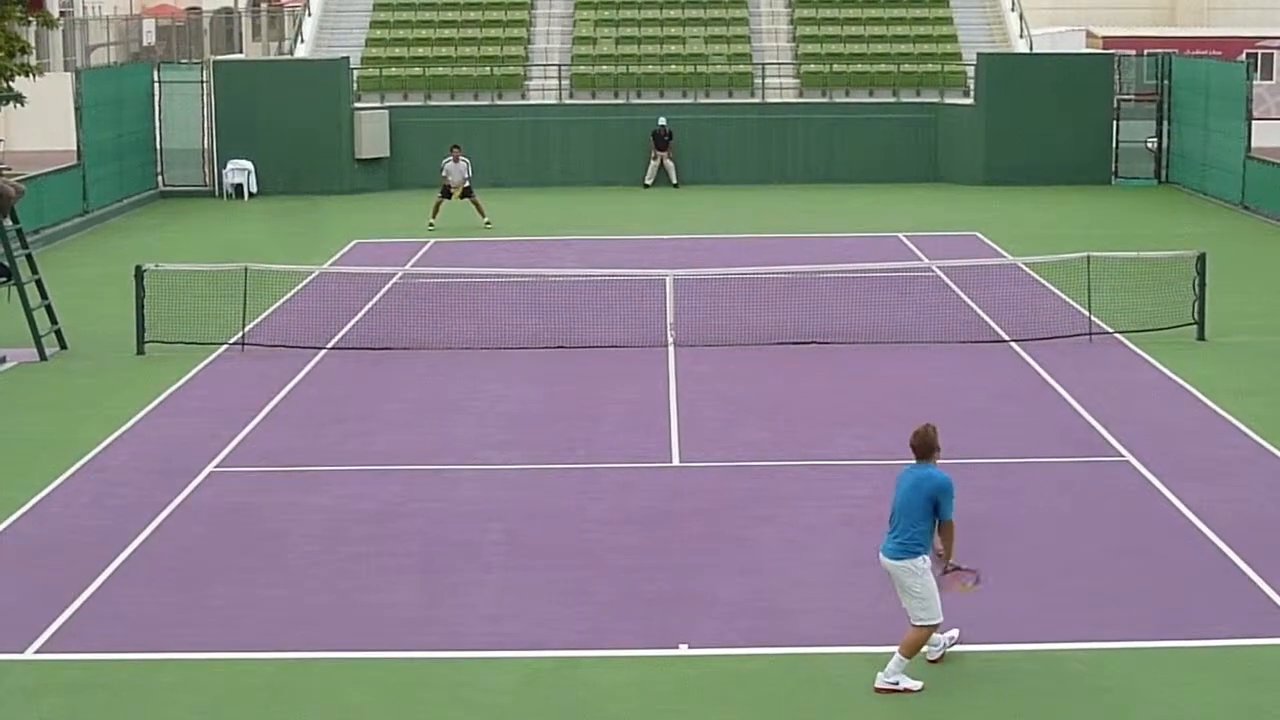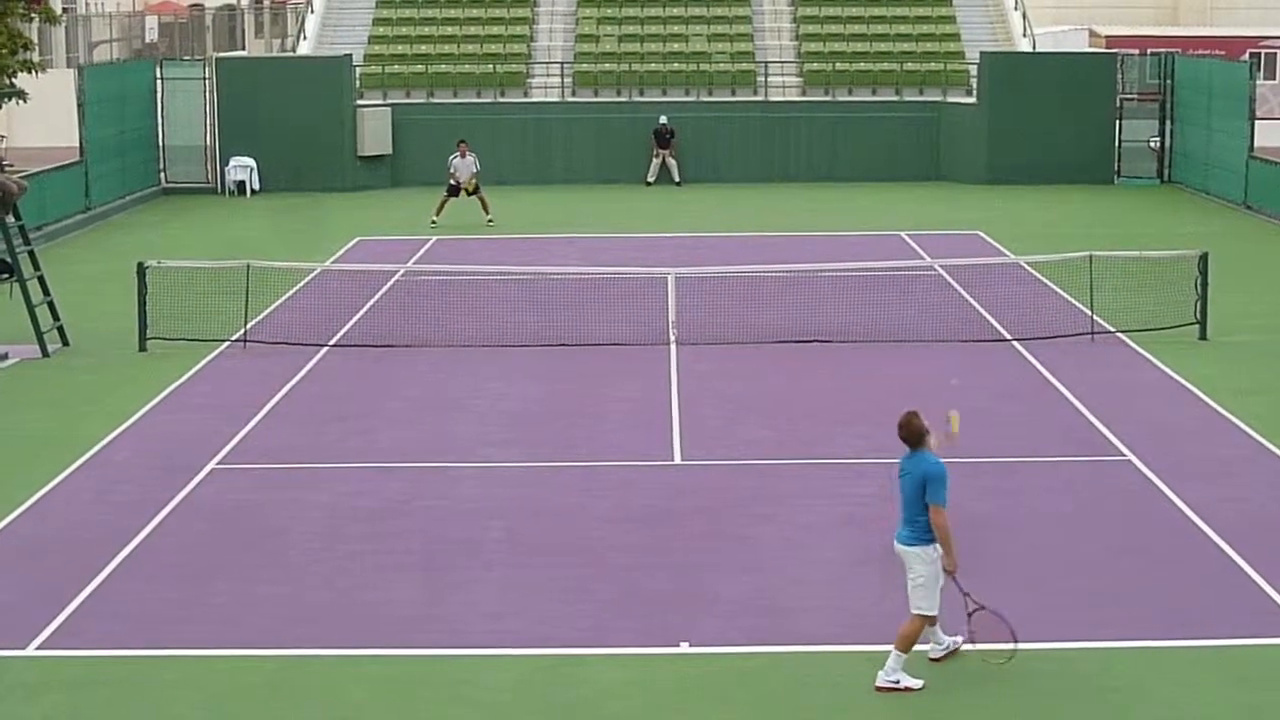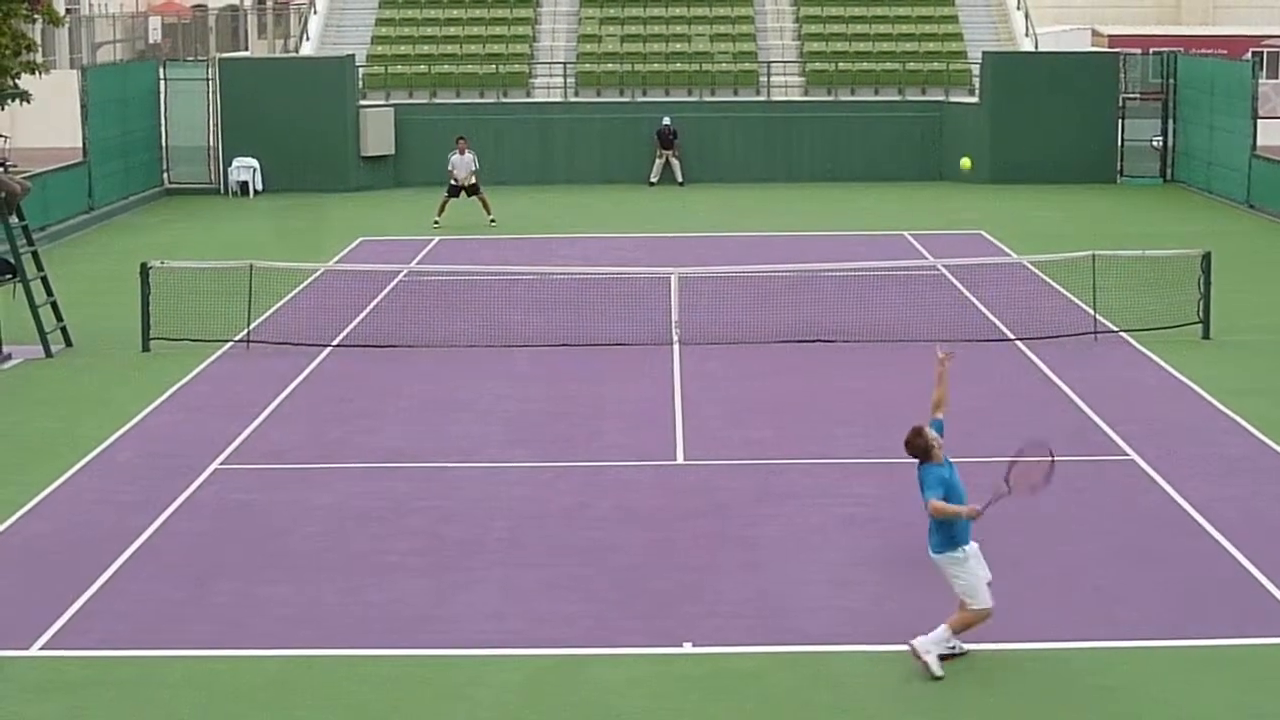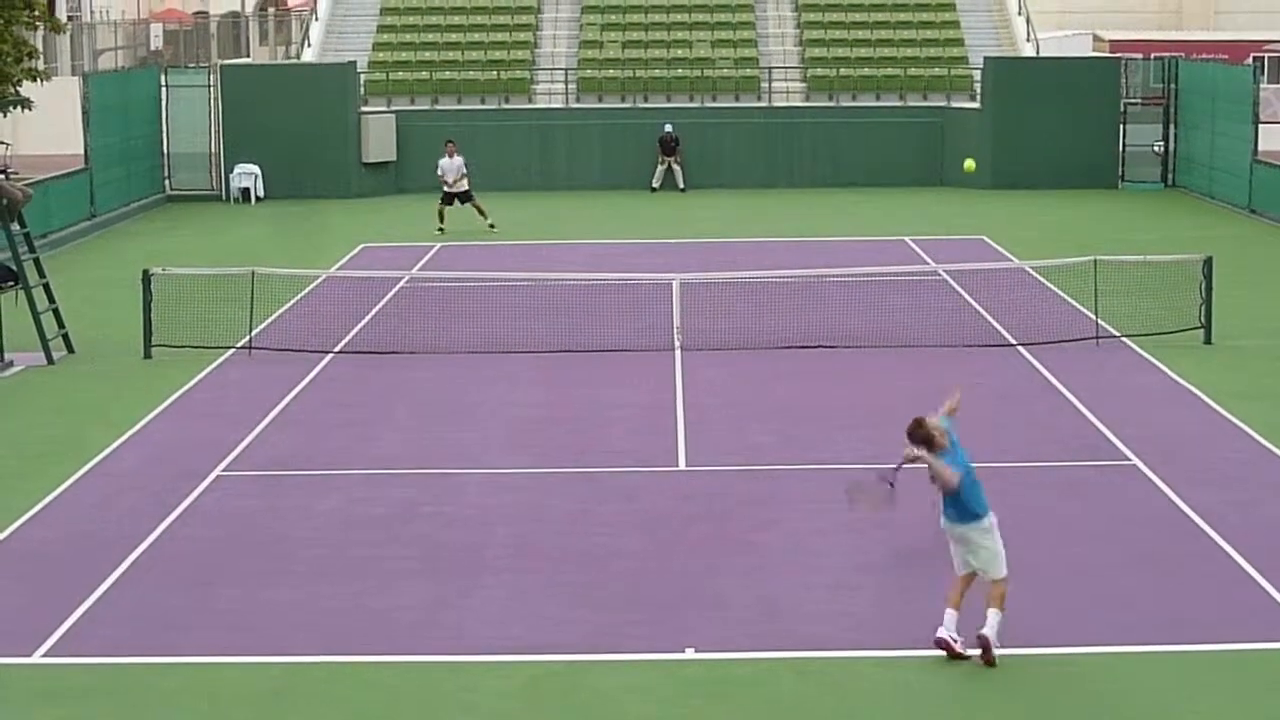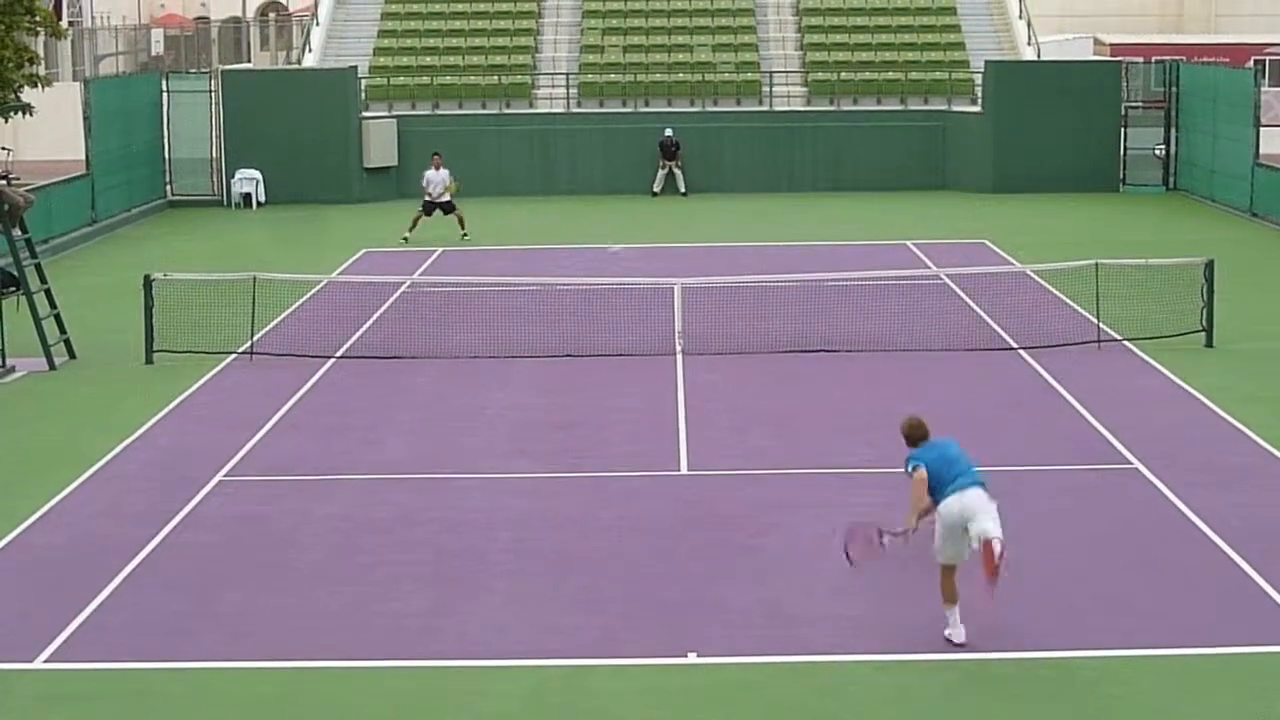
dt=0.4s
person 1, frame 1
left shoulder: (905, 475)
right shoulder: (942, 481)
right elbow: (946, 525)
left wrist: (936, 548)
right wrist: (948, 552)
left hip: (891, 553)
right hip: (909, 559)
left knee: (921, 612)
right knee: (928, 622)
left ankle: (935, 645)
right ankle: (889, 677)
person 1, frame 2
left shoulder: (907, 461)
right shoulder: (934, 468)
right elbow: (937, 517)
right wrist: (950, 556)
left hip: (907, 540)
right hip: (921, 547)
left knee: (930, 598)
right knee: (921, 614)
left ankle: (939, 644)
right ankle: (889, 675)
person 1, frame 3
left shoulder: (932, 456)
right shoulder: (933, 475)
left elbow: (938, 407)
right elbow: (934, 507)
left wrist: (941, 369)
right wrist: (963, 511)
left hip: (961, 545)
right hip: (951, 551)
left knee: (980, 586)
right knee: (979, 610)
left ankle: (946, 643)
right ankle: (928, 643)
person 1, frame 4
left shoulder: (943, 437)
right shoulder: (945, 460)
left elbow: (945, 413)
right elbow: (951, 482)
left wrist: (953, 403)
right wrist: (928, 459)
left hip: (954, 522)
right hip: (975, 524)
left knee: (965, 574)
right knee: (997, 579)
left ankle: (947, 630)
right ankle: (988, 632)
person 1, frame 5
left shoulder: (915, 458)
right shoulder: (948, 444)
left elbow: (921, 478)
left wrist: (915, 515)
right wrist: (930, 508)
left hip: (949, 508)
right hip: (976, 498)
left knee: (948, 568)
left ankle: (956, 629)
right ankle: (992, 544)
